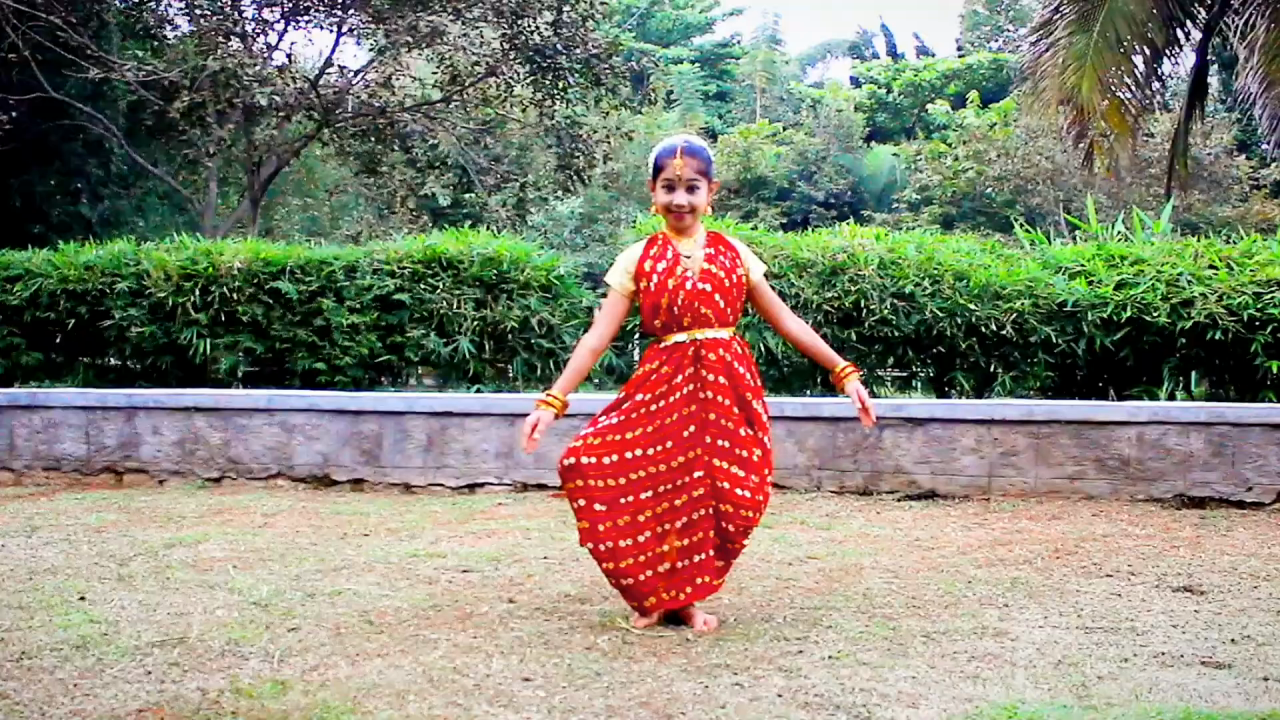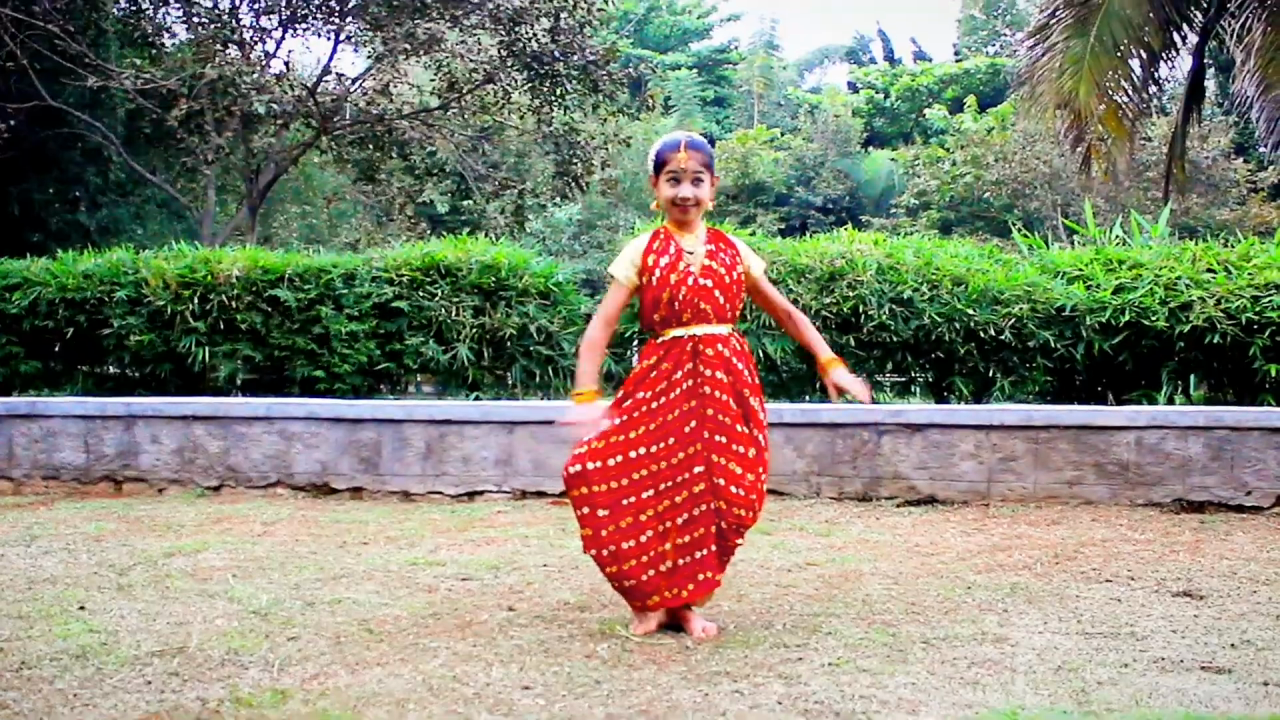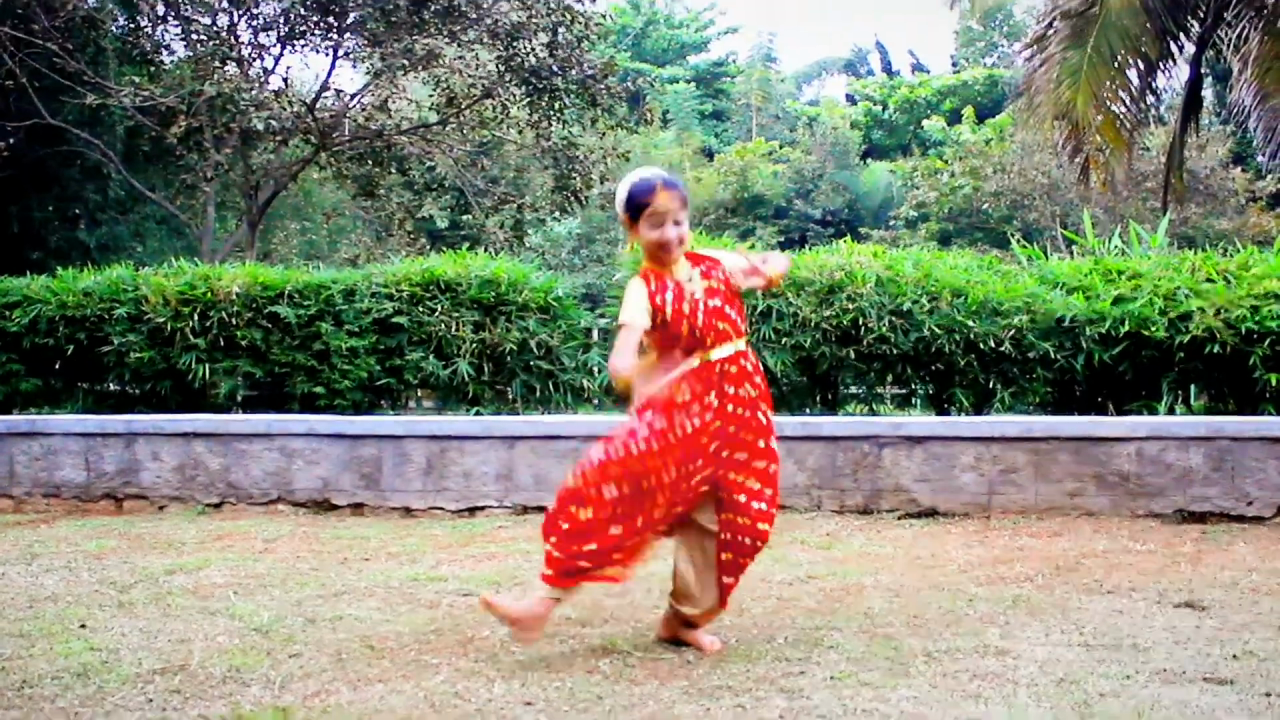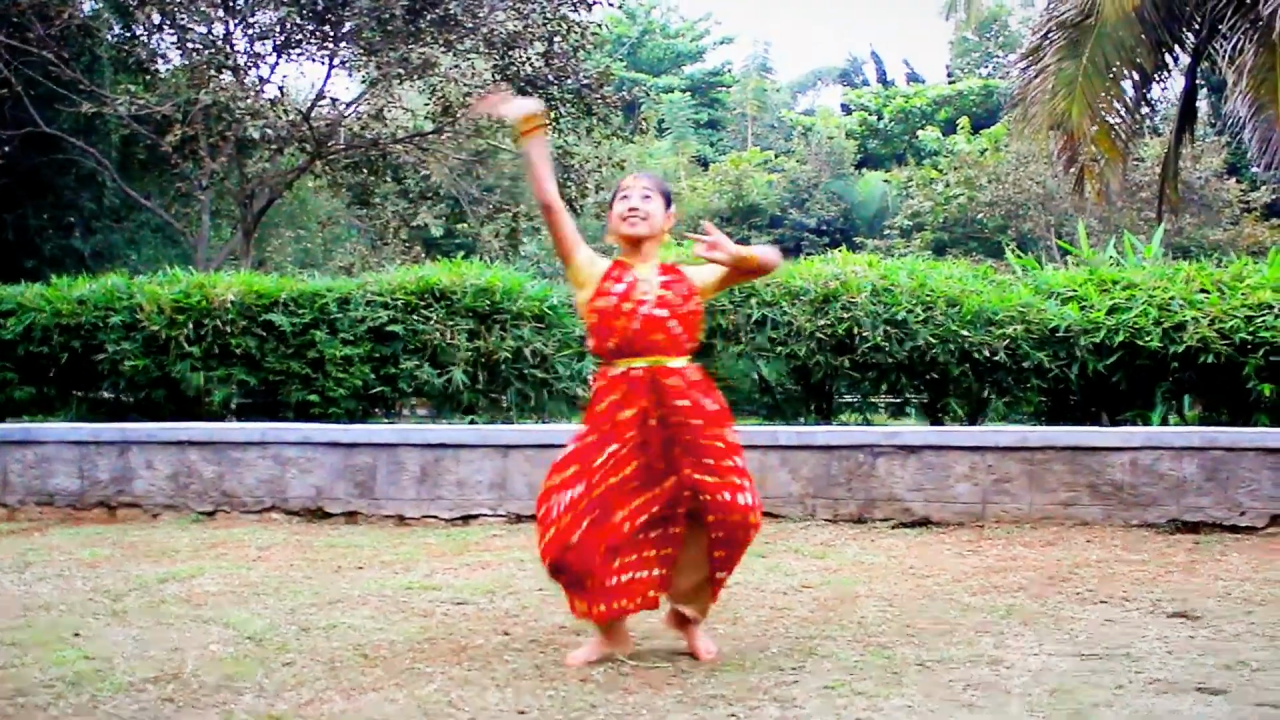
dt=0.5s
person 1, frame 1
left shoulder: (735, 254)
right shoulder: (638, 259)
left elbow: (785, 320)
right elbow: (598, 336)
left wrist: (845, 372)
right wrist: (552, 401)
left hip: (728, 387)
right hip: (664, 386)
left knee: (726, 496)
left ankle: (686, 596)
right ankle: (653, 593)
person 1, frame 2
left shoulder: (732, 249)
right shoulder: (642, 251)
left elbow: (785, 311)
right elbow: (600, 328)
left wrist: (830, 364)
right wrist: (587, 396)
left hip: (726, 381)
right hip: (662, 381)
left knee: (718, 493)
right knee: (597, 474)
left ankle: (686, 602)
right ankle: (650, 597)
person 1, frame 3
left shoulder: (717, 264)
right shoulder: (640, 292)
left elbow: (777, 262)
right elbow: (623, 361)
left wrist: (766, 274)
right wrist: (647, 381)
left hip: (740, 397)
right hip: (680, 403)
left knee: (728, 515)
right knee: (614, 479)
left ankle: (686, 617)
right ankle: (543, 602)
person 1, frame 4
left shoulder: (690, 278)
right shoulder: (594, 271)
left elbow: (770, 262)
right elbow: (549, 203)
left wrist: (735, 255)
right wrist: (532, 130)
left hip: (682, 403)
right hip: (623, 403)
left knee: (725, 505)
right knee: (579, 517)
left ankle: (688, 612)
right ankle: (612, 630)
